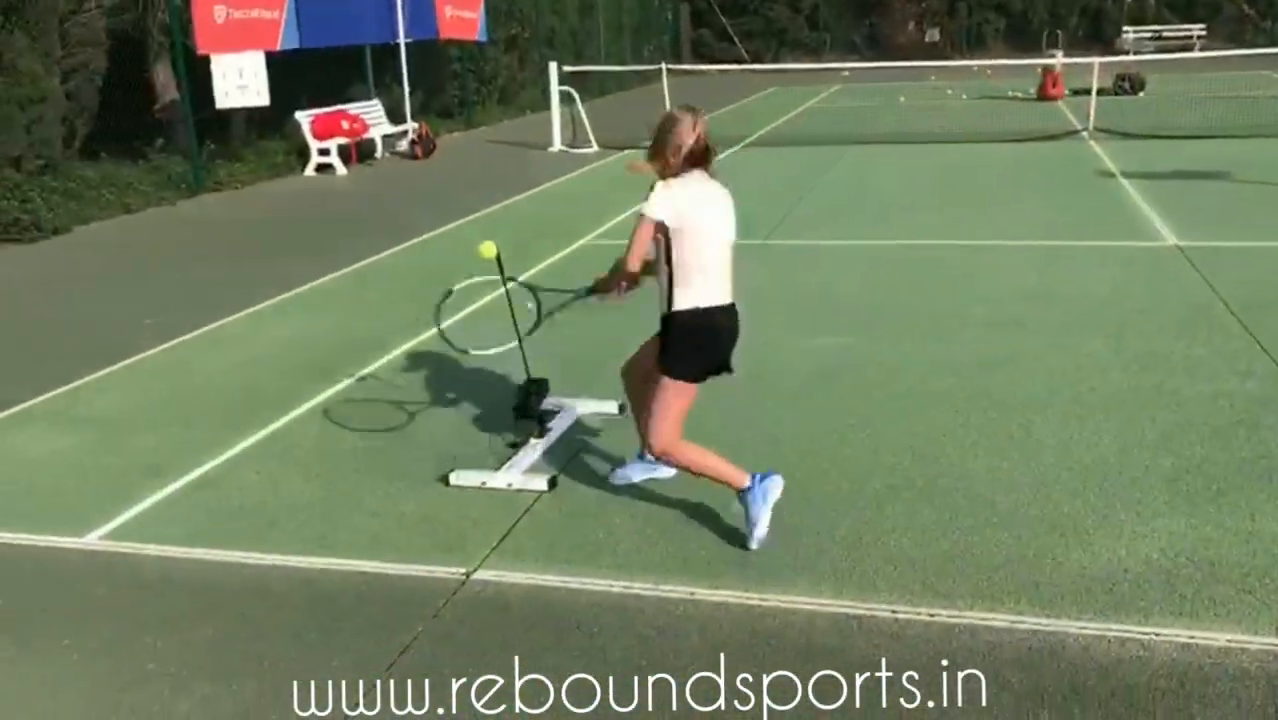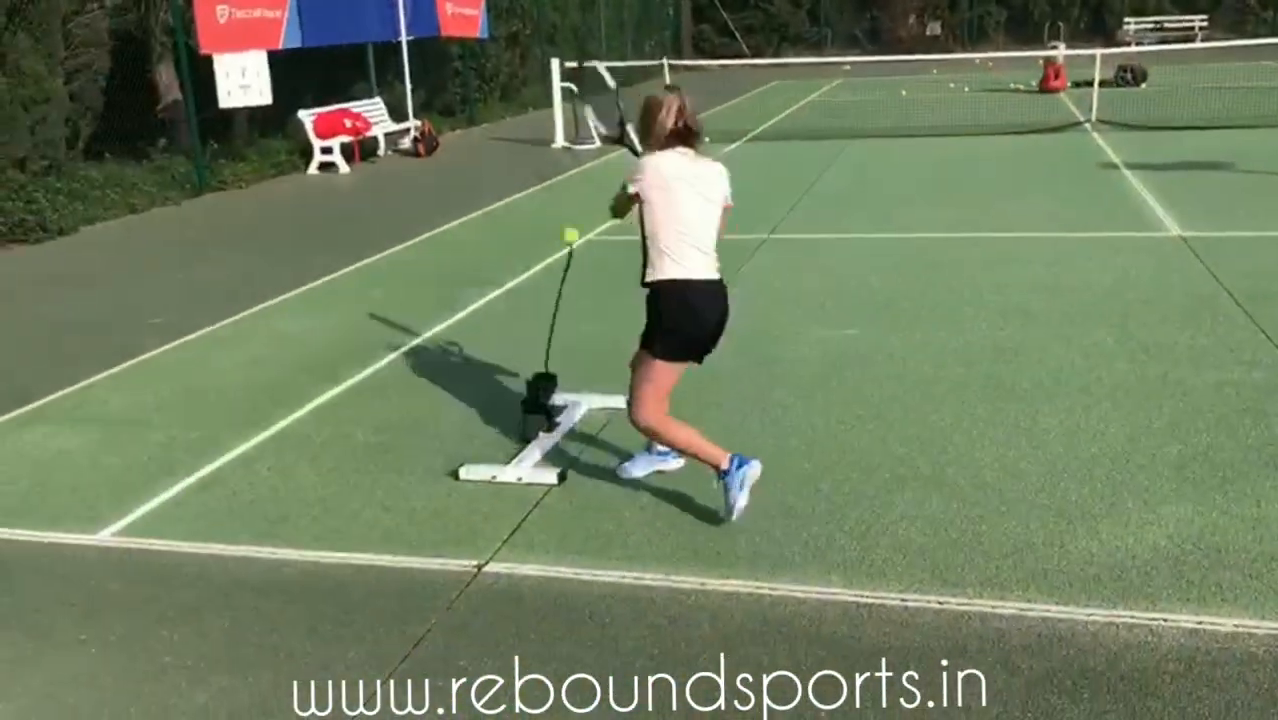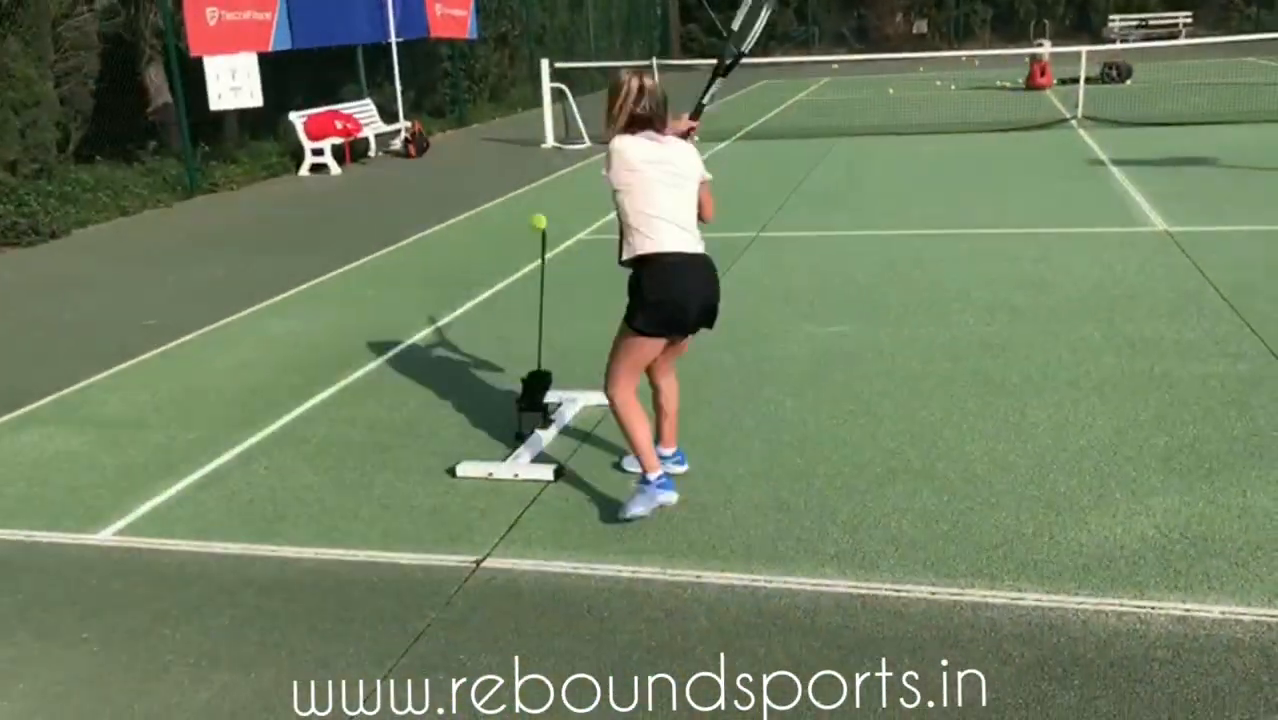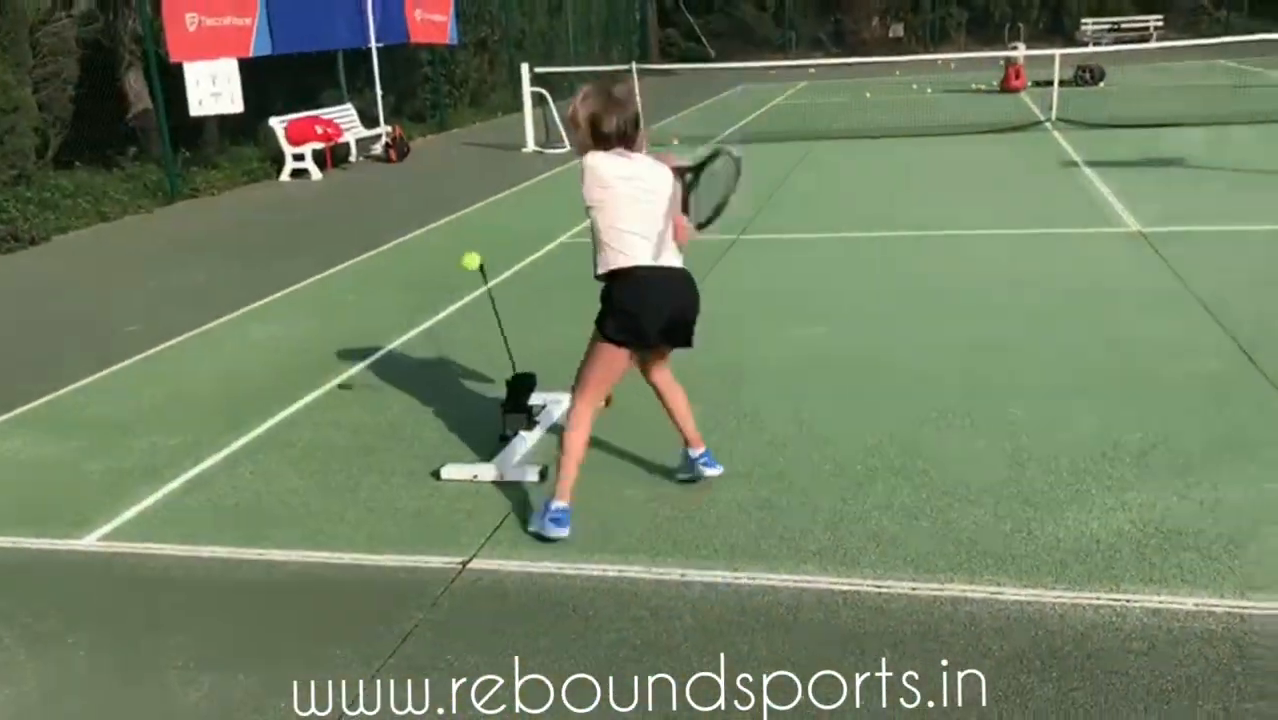
dt=0.1s
person 1, frame 1
left shoulder: (665, 194)
right shoulder: (719, 193)
left elbow: (633, 264)
left wrist: (614, 281)
left hip: (695, 325)
right hip: (718, 316)
left knee: (661, 438)
right knee: (634, 373)
left ankle: (752, 485)
right ankle: (652, 460)
person 1, frame 2
left shoulder: (648, 167)
right shoulder: (716, 172)
left elbow: (618, 208)
left hip: (678, 300)
right hip: (710, 295)
left knee: (645, 414)
right knee: (644, 370)
left ankle: (731, 465)
right ankle: (663, 450)
person 1, frame 3
left shoulder: (618, 149)
right shoulder: (690, 153)
left wrist: (673, 132)
left hip: (659, 278)
right hip: (701, 272)
left knee: (620, 388)
right knee: (659, 362)
left ankle: (657, 479)
right ankle: (668, 451)
person 1, frame 4
left shoulder: (592, 165)
right shoulder: (661, 172)
left hip: (632, 290)
right hip: (679, 288)
left knee: (585, 400)
right knee: (655, 369)
left ankle: (558, 510)
right ankle: (699, 455)
